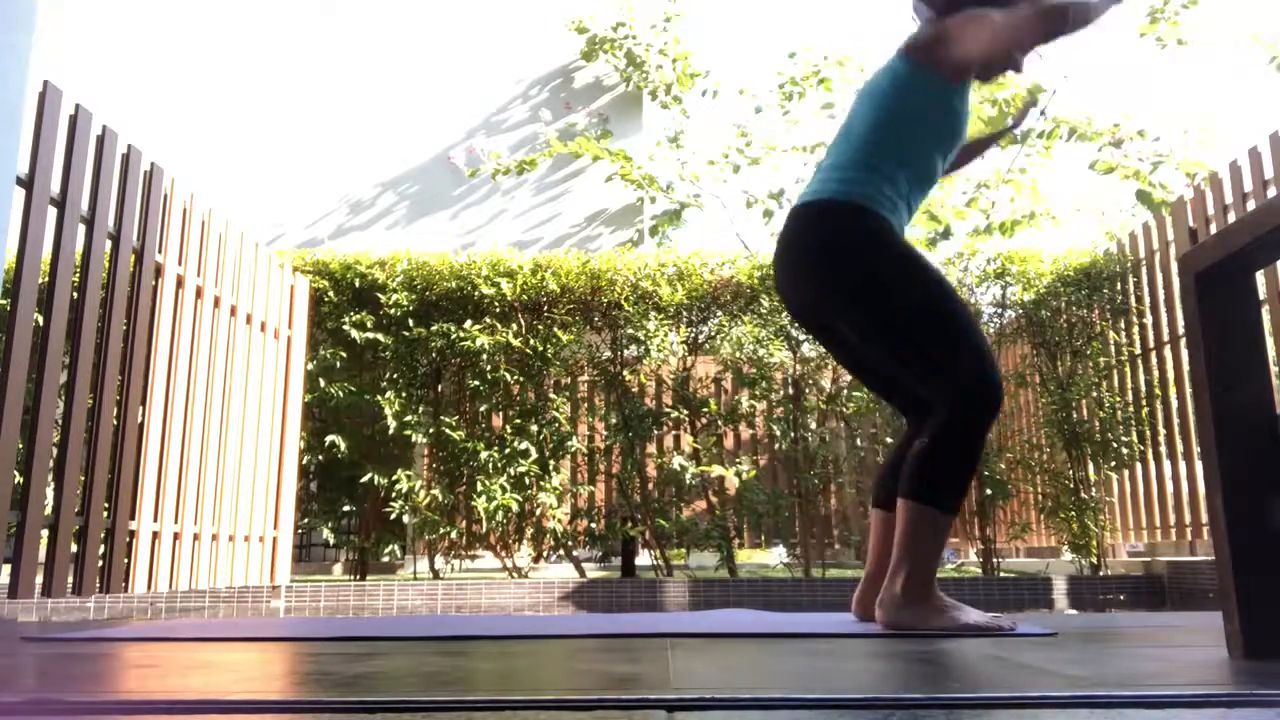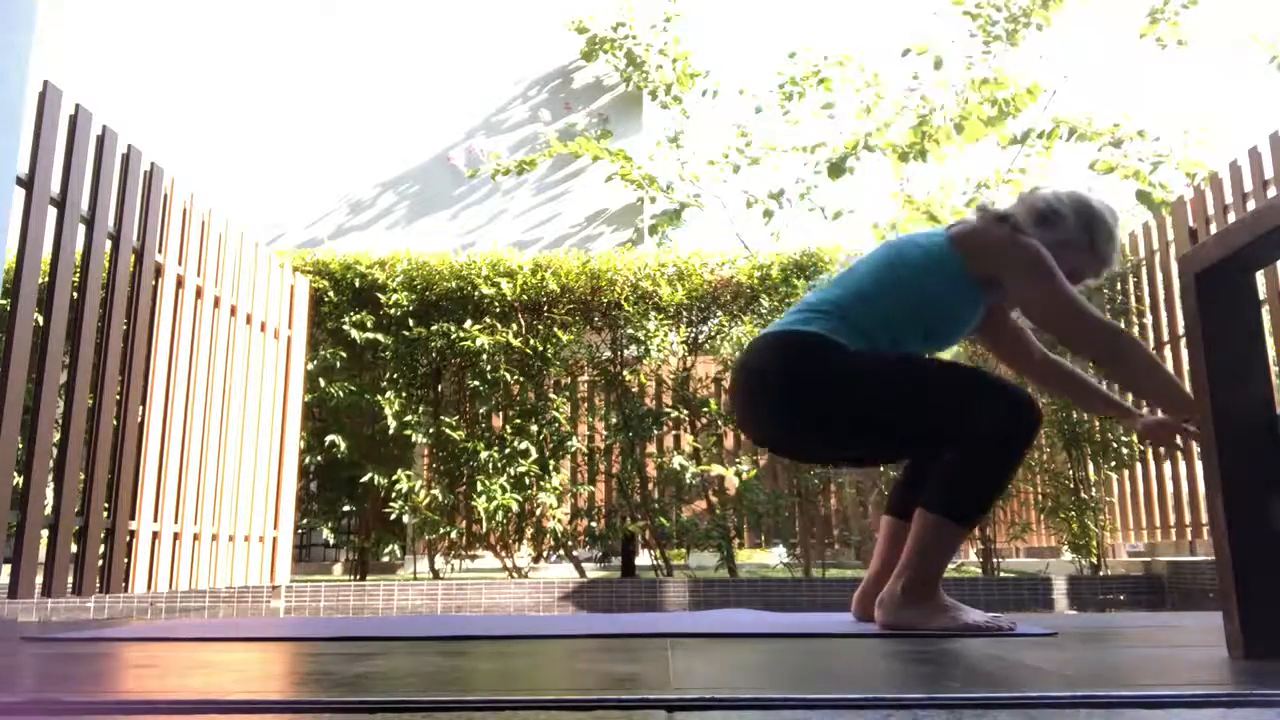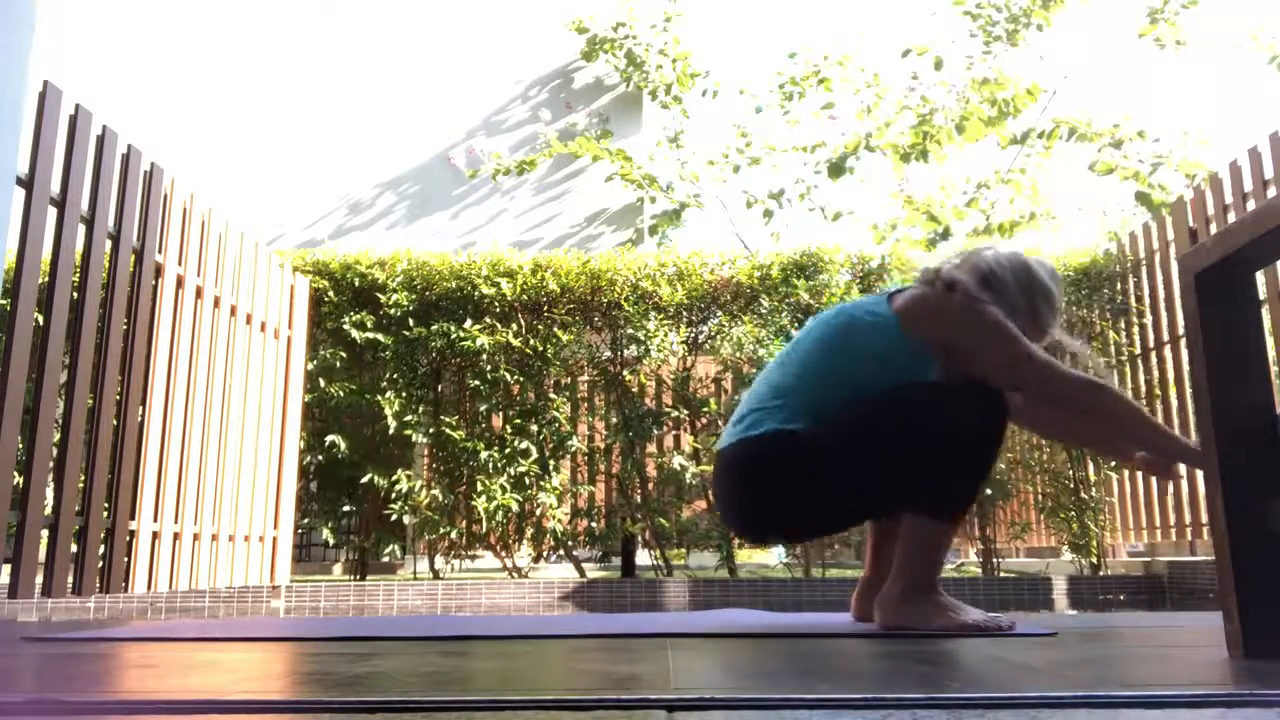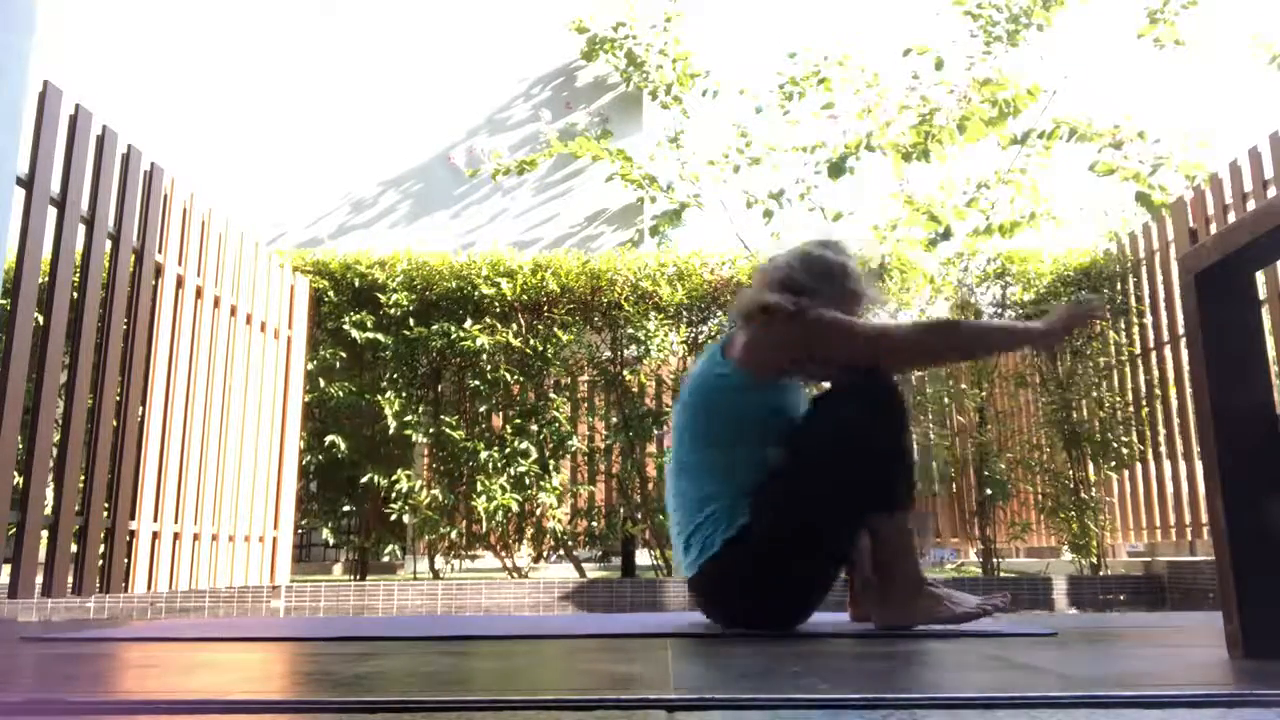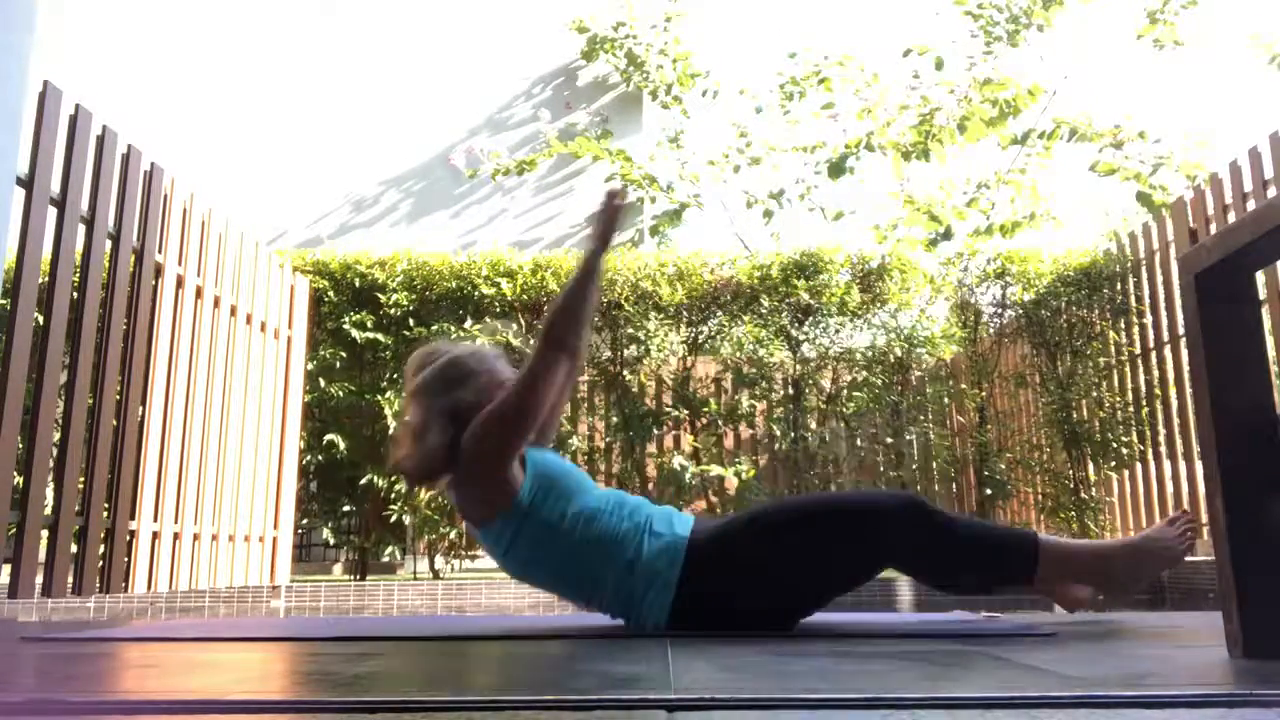
dt=0.4s
person 1, frame 1
left shoulder: (918, 78)
left elbow: (937, 161)
left wrist: (995, 133)
left hip: (807, 253)
right hip: (837, 245)
left knee: (937, 407)
right knee: (970, 390)
left ankle: (884, 583)
right ankle: (910, 595)
person 1, frame 2
left shoulder: (979, 277)
right shoulder: (1006, 247)
left elbow: (1036, 363)
right elbow: (1104, 343)
left wrist: (1135, 418)
right wrist: (1194, 411)
left hip: (775, 386)
right hip: (796, 379)
left knee: (952, 429)
right knee: (1004, 418)
left ankle: (881, 587)
right ankle: (912, 595)
person 1, frame 3
left shoulder: (926, 333)
right shoulder: (950, 309)
left elbow: (1029, 405)
right elbow: (1073, 396)
left wrist: (1136, 454)
right wrist: (1185, 452)
left hip: (758, 480)
right hip: (770, 481)
left knee: (926, 428)
right knee: (969, 410)
left ankle: (881, 589)
right ankle: (911, 597)
person 1, frame 4
left shoulder: (766, 353)
right shoulder: (781, 330)
left elbow: (891, 353)
right elbow: (916, 345)
right wrist: (1041, 332)
left hip: (748, 578)
right hip: (760, 582)
right knee: (874, 398)
left ankle: (873, 592)
right ankle: (900, 594)
person 1, frame 5
left shoulder: (509, 475)
right shoulder: (489, 478)
left elbow: (555, 372)
right elbow: (555, 357)
right wrist: (597, 248)
left hip: (703, 556)
right hip: (702, 593)
left knee: (880, 516)
right knee: (895, 522)
left ankle: (1057, 576)
right ankle: (1104, 562)
